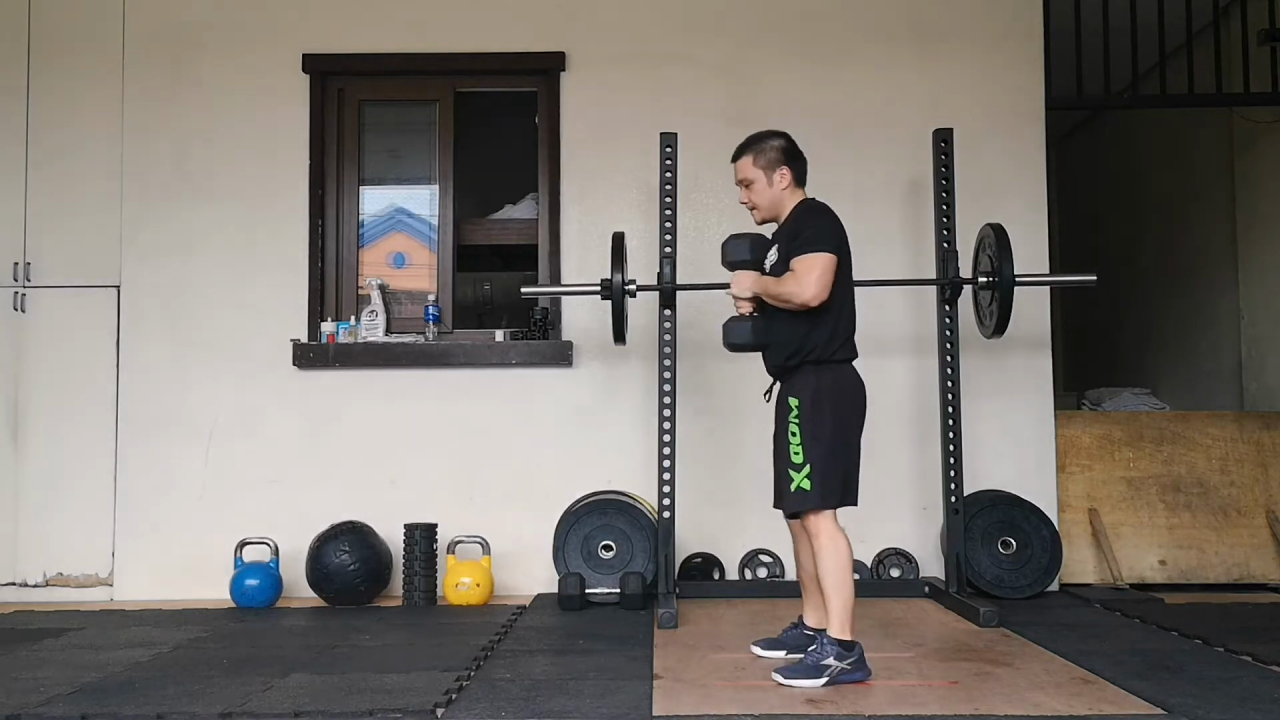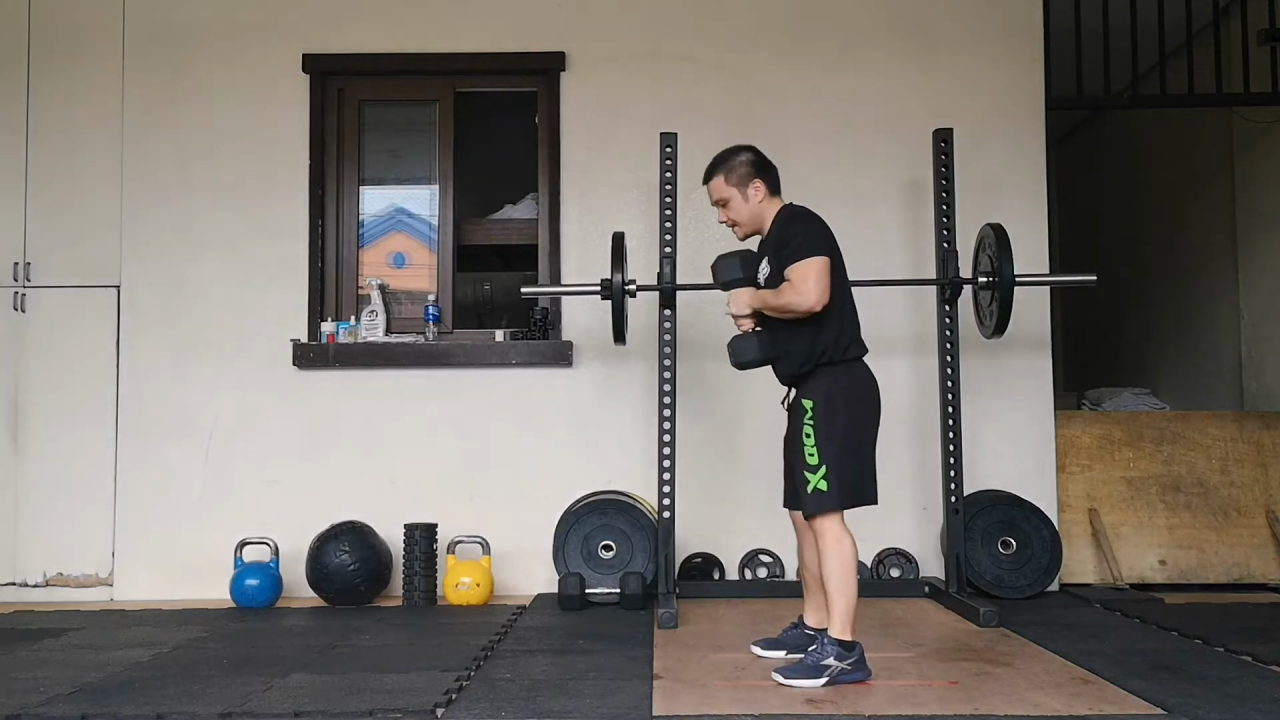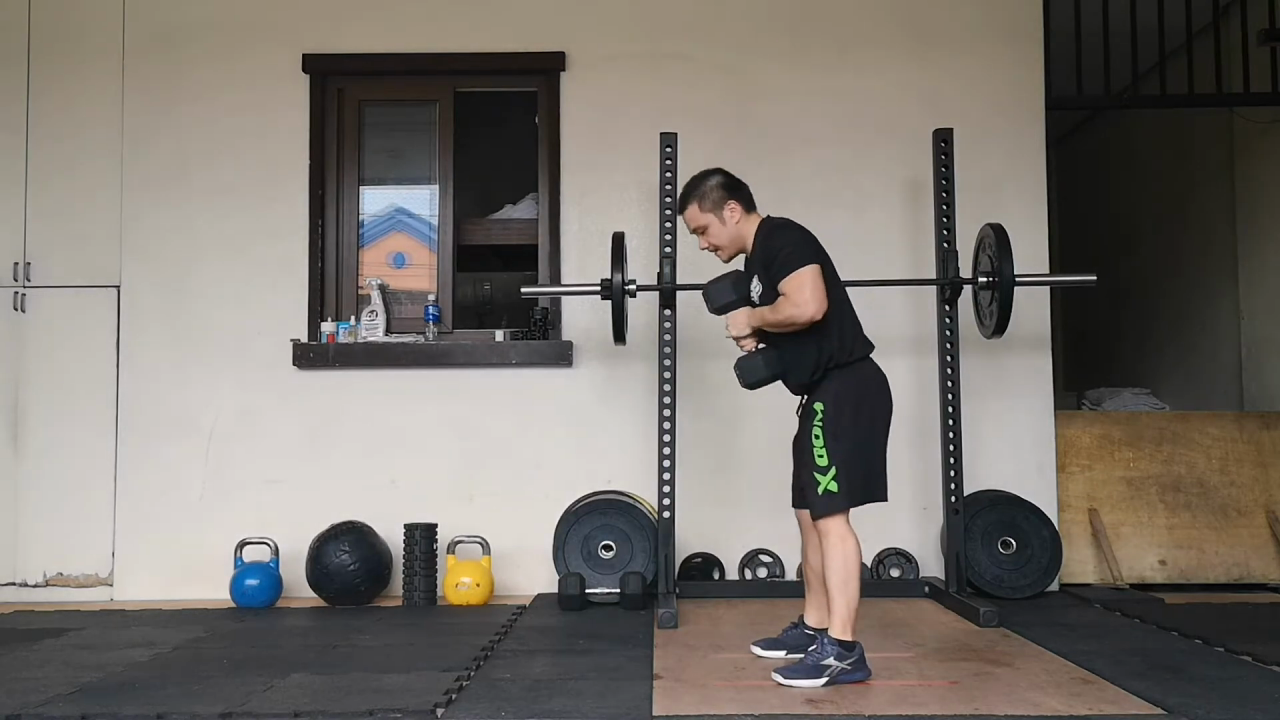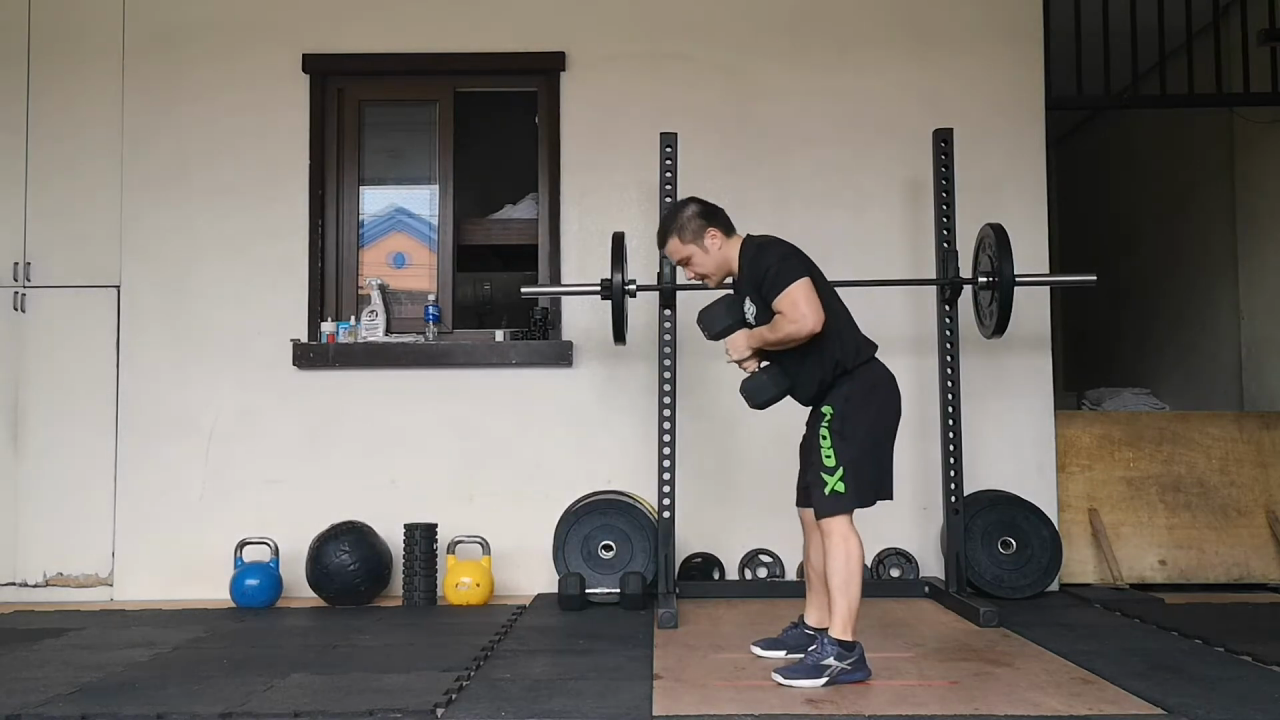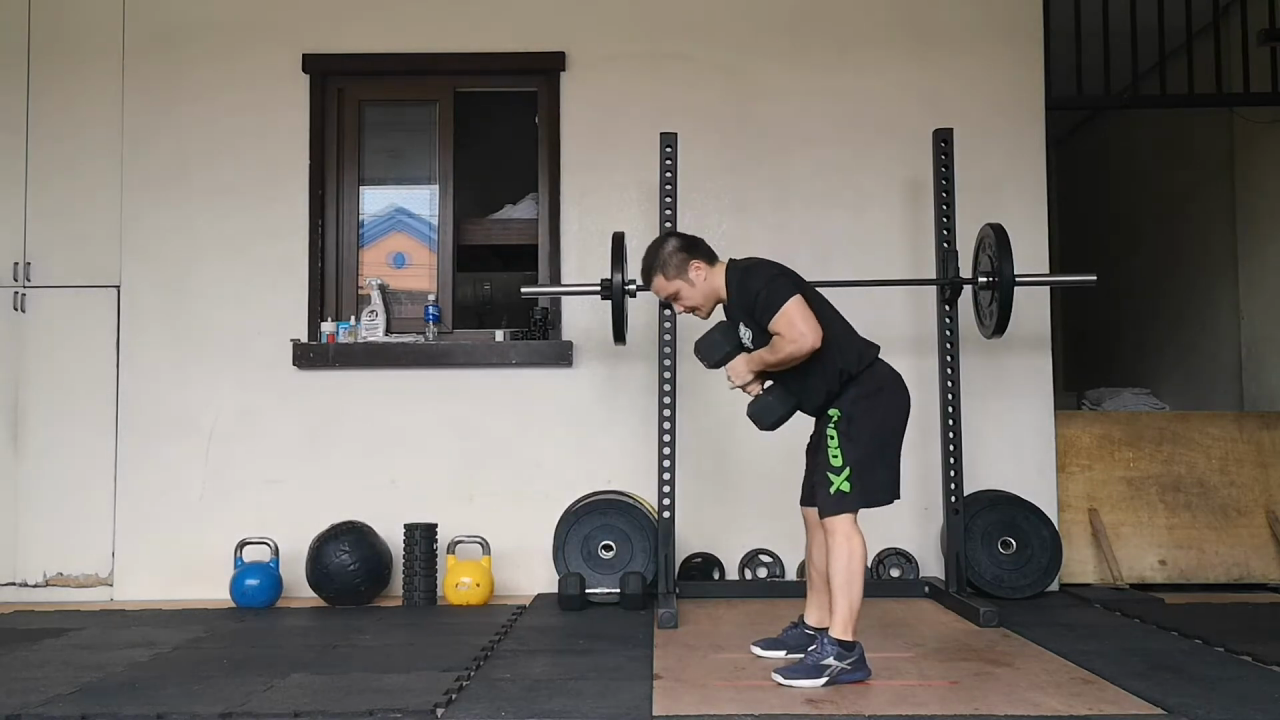
dt=0.2s
person 1, frame 1
left shoulder: (814, 219)
right shoulder: (787, 232)
left elbow: (809, 290)
left wrist: (755, 282)
right wrist: (752, 298)
left hip: (820, 386)
right hip: (800, 388)
left knee: (817, 514)
right knee: (801, 515)
left ankle: (842, 649)
right ankle: (813, 627)
person 1, frame 2
left shoulder: (798, 225)
right shoulder: (773, 242)
left elbow: (810, 296)
left wrist: (753, 299)
right wrist: (752, 314)
left hip: (834, 388)
right hip: (813, 391)
left knee: (825, 514)
right knee: (805, 514)
left ankle: (843, 650)
right ankle: (814, 627)
person 1, frame 3
left shoulder: (782, 238)
right shoulder: (759, 257)
left elbow: (809, 306)
left wrist: (751, 318)
right wrist: (751, 331)
left hip: (846, 390)
right hip: (824, 395)
left knee: (830, 515)
right knee: (810, 513)
left ankle: (843, 650)
right ankle: (814, 627)
person 1, frame 4
left shoulder: (767, 256)
right shoulder: (745, 278)
left elbow: (806, 320)
left wrist: (750, 340)
right wrist: (751, 352)
left hip: (856, 394)
right hip: (834, 400)
left knee: (834, 516)
right knee: (813, 515)
left ankle: (842, 650)
right ankle: (815, 628)
person 1, frame 5
left shoulder: (755, 279)
right shoulder: (737, 299)
left elbow: (805, 338)
left wrist: (751, 363)
right wrist: (754, 374)
left hip: (865, 398)
right hip: (841, 405)
left knee: (837, 515)
right knee: (817, 514)
left ankle: (843, 650)
right ankle: (814, 627)
